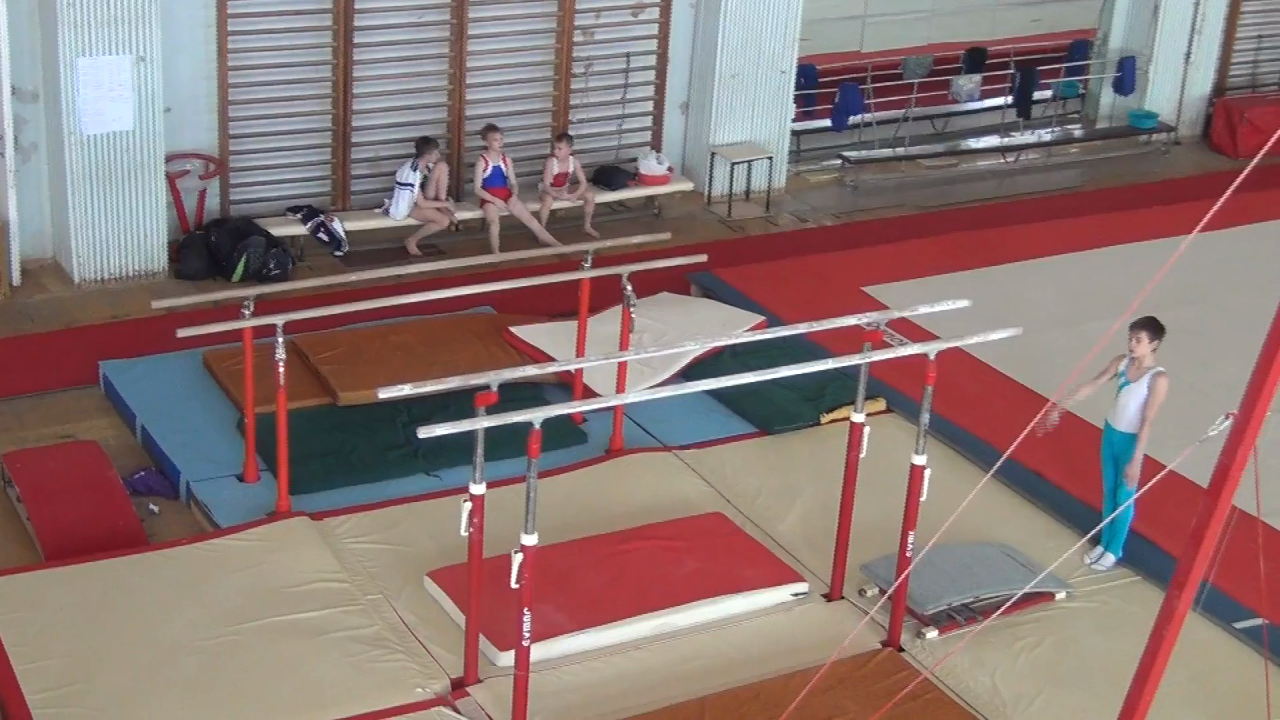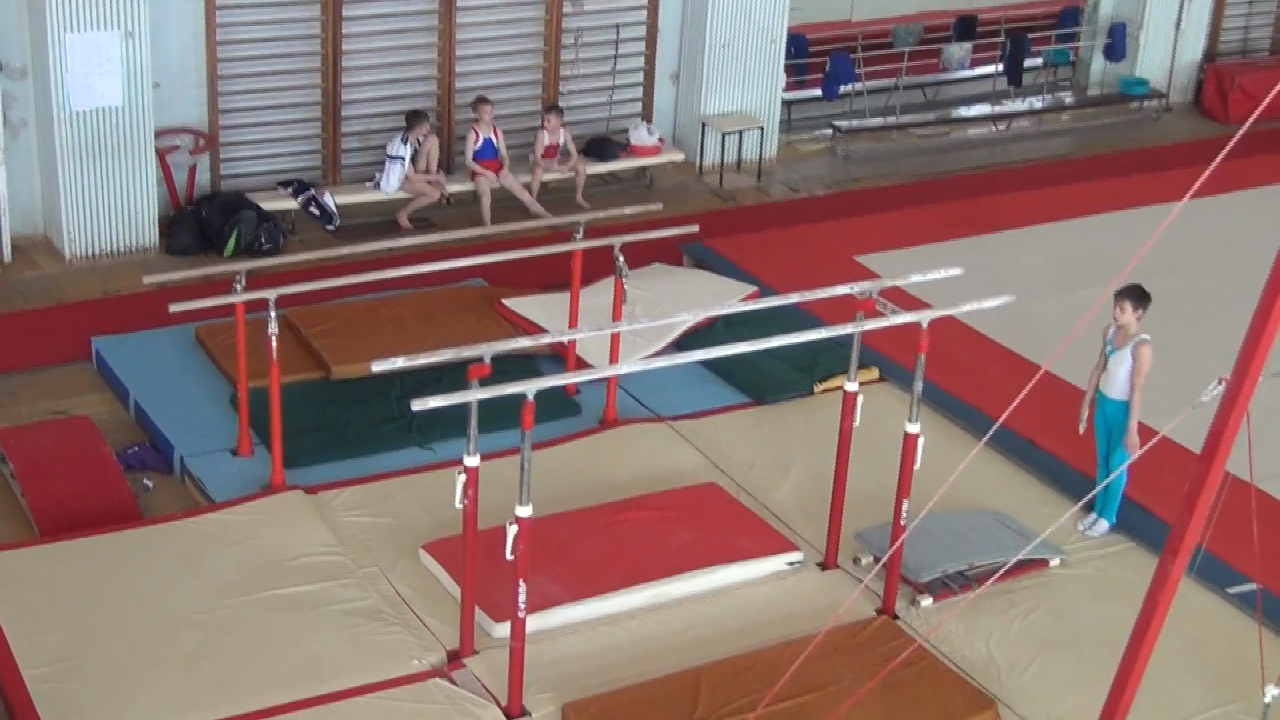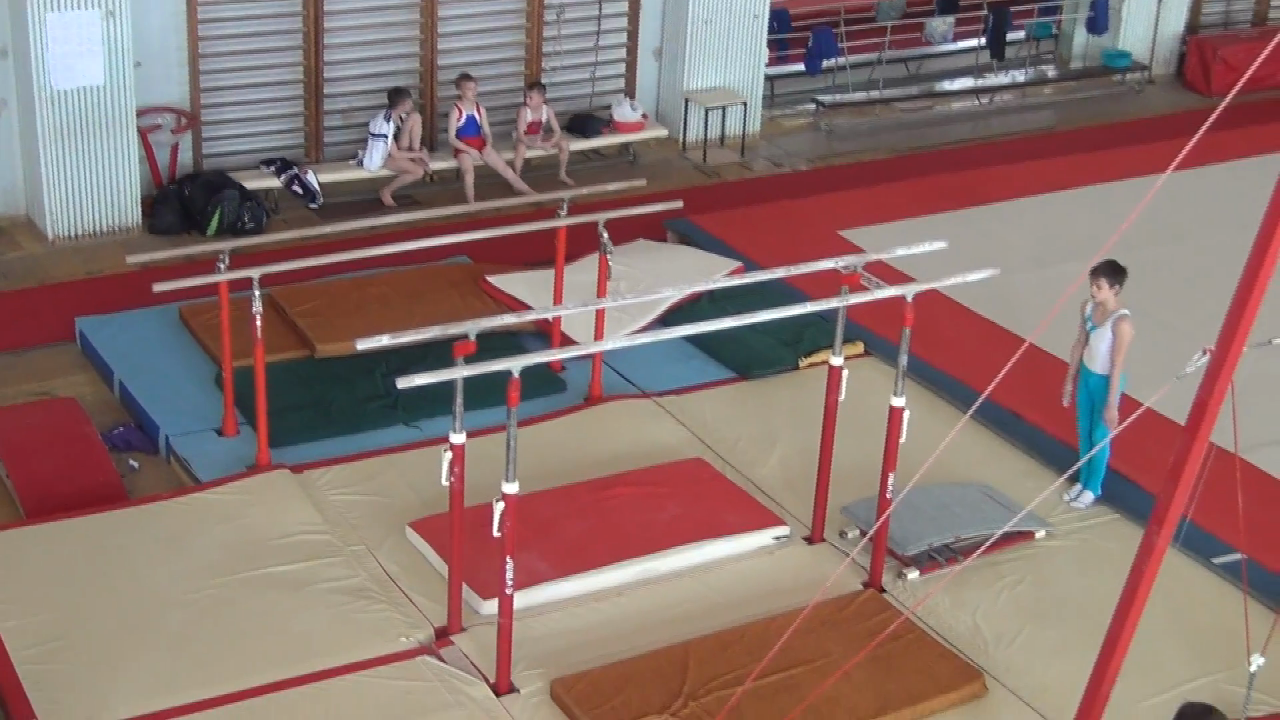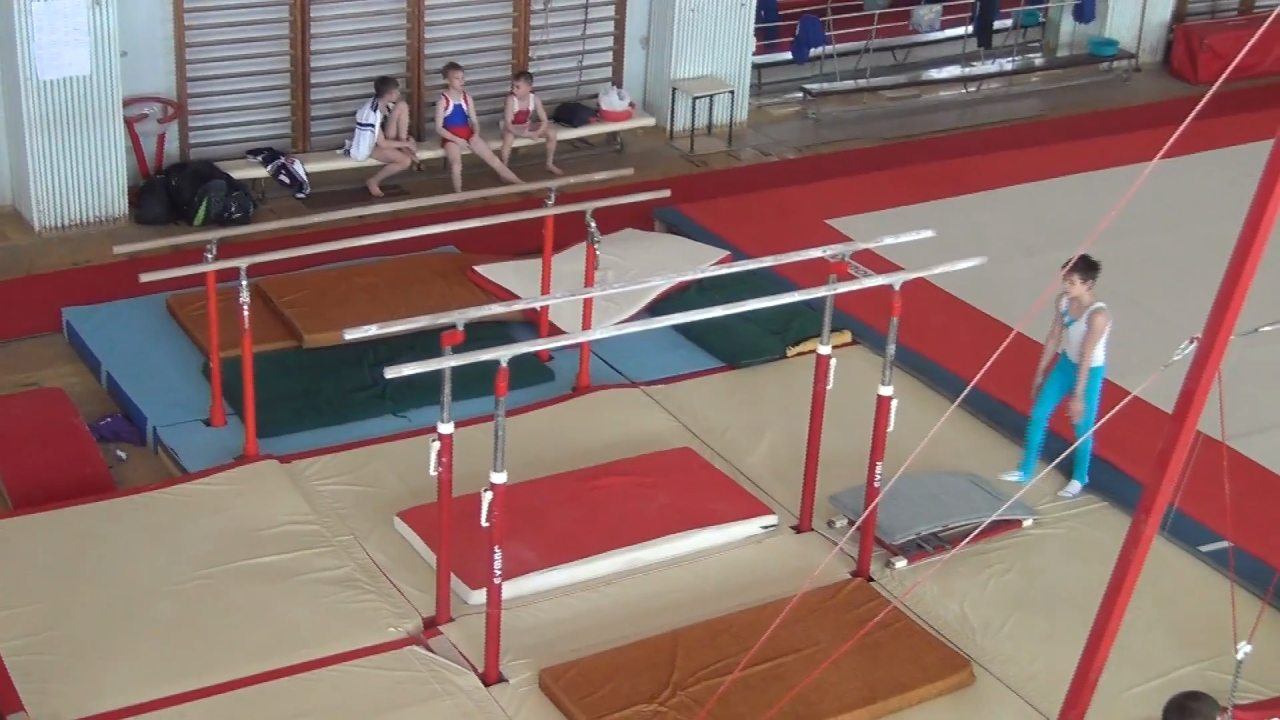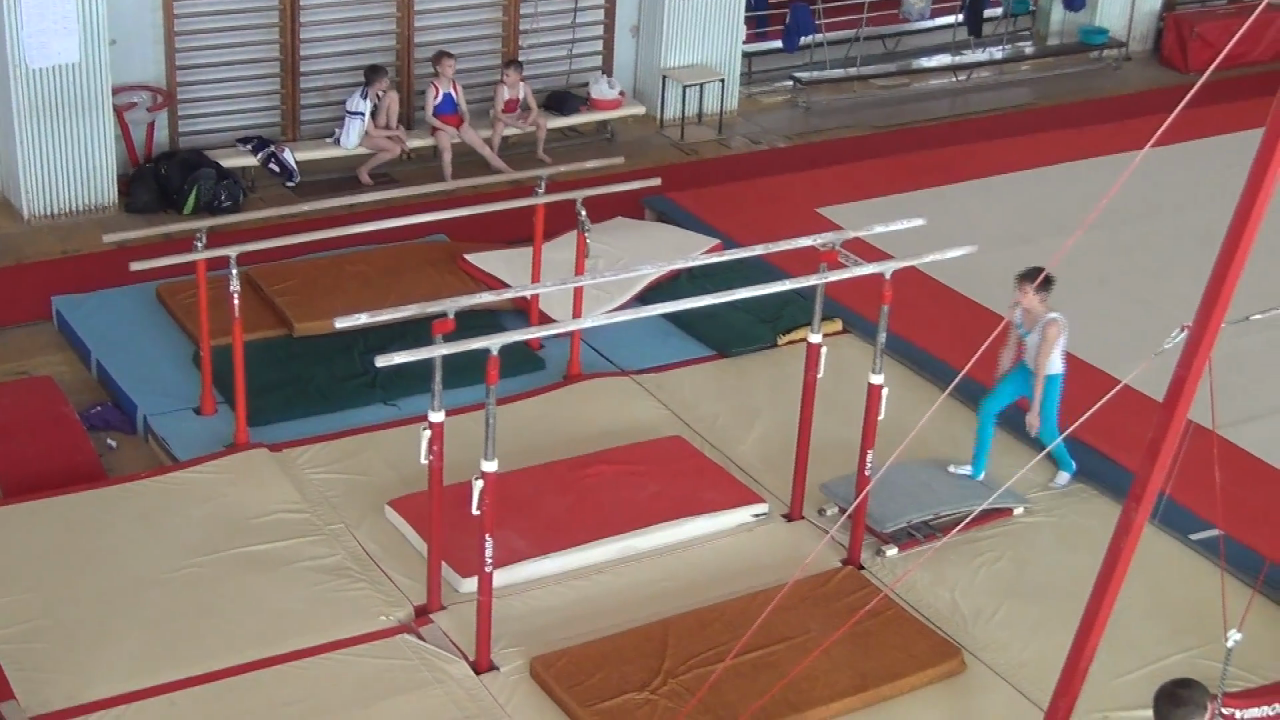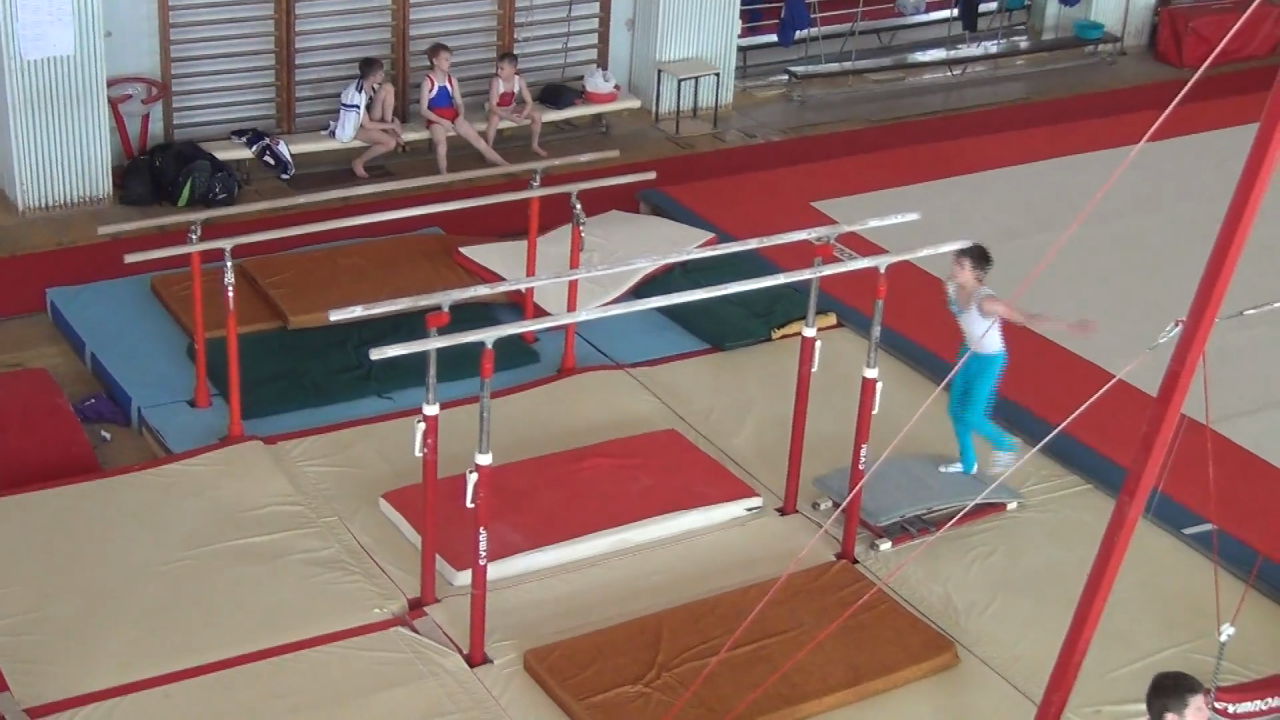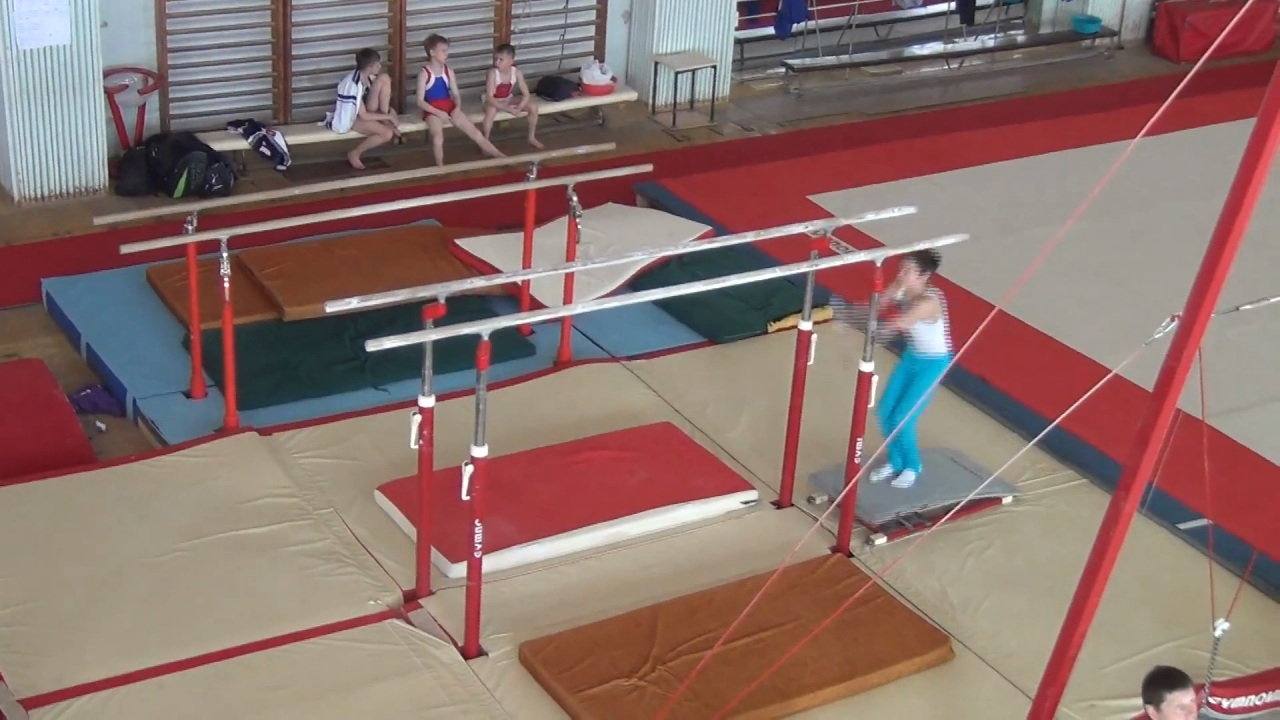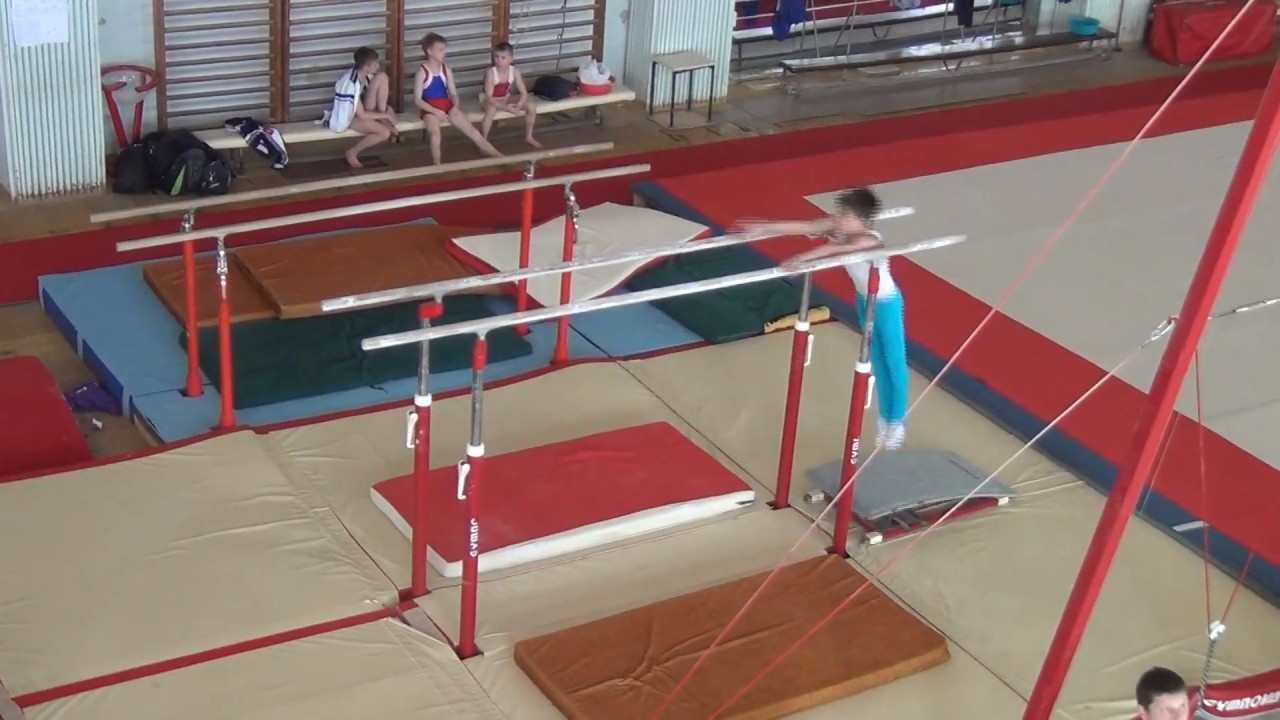
dt=0.3s
person 1, frame 1
left shoulder: (1158, 378)
right shoulder: (1122, 362)
left elbow: (1147, 422)
right elbow: (1092, 385)
left wrist: (1136, 461)
right wrist: (1061, 407)
left hip: (1131, 440)
right hip: (1109, 432)
left knee: (1124, 496)
right knee: (1108, 491)
left ankle: (1114, 550)
right ankle: (1103, 543)
person 1, frame 2
left shoulder: (1142, 347)
right shoulder: (1110, 331)
left elbow: (1137, 390)
left wrist: (1132, 430)
right wrist: (1086, 404)
left hip: (1122, 408)
right hip: (1102, 401)
left knee: (1117, 464)
right knee: (1102, 459)
left ankle: (1107, 517)
right ankle: (1098, 510)
person 1, frame 3
left shoulder: (1122, 322)
right shoulder: (1088, 307)
left elbow: (1117, 366)
left wrist: (1111, 405)
right wrist: (1070, 379)
left hip: (1106, 382)
right hip: (1085, 375)
left knee: (1100, 436)
right knee: (1084, 433)
left ankle: (1092, 489)
right ankle: (1082, 481)
person 1, frame 4
left shoulder: (1098, 315)
right shoulder: (1063, 301)
left elbow: (1086, 358)
left wrist: (1078, 397)
right wrist: (1041, 371)
left hip: (1090, 371)
right hip: (1065, 364)
left knee: (1081, 427)
right knee: (1038, 414)
left ankle: (1078, 477)
right ankle: (1026, 470)
person 1, frame 5
left shoulder: (1051, 325)
right shoulder: (1017, 311)
left elbow: (1041, 370)
right elbow: (1011, 347)
left wrist: (1035, 410)
right wrist: (1000, 378)
left hip: (1048, 378)
right hip: (1024, 370)
left knee: (1045, 432)
right knee: (986, 410)
left ankle: (1066, 466)
right ankle: (977, 467)
person 1, frame 6
left shoulder: (986, 302)
right shoulder: (952, 286)
left elbow: (1025, 318)
left wrist: (1069, 325)
left hip: (989, 359)
right hip: (969, 353)
left knee: (973, 418)
right knee: (955, 410)
left ankle: (1006, 446)
right ankle: (967, 461)
person 1, frame 7
left shoulder: (929, 302)
right shoulder: (900, 291)
left elbow: (900, 321)
left hip: (933, 362)
right hip: (912, 357)
left knee: (901, 420)
right knee: (885, 413)
left ankle: (912, 467)
right ankle: (895, 463)
person 1, frame 8
left shoulder: (868, 242)
right shoulder: (839, 228)
left elbow: (837, 250)
right elbow: (801, 228)
left wrist: (802, 258)
right wrist: (761, 226)
left hip: (887, 304)
right hip: (864, 300)
left knee: (894, 364)
right knee: (878, 364)
left ankle: (897, 420)
right ankle: (886, 417)
